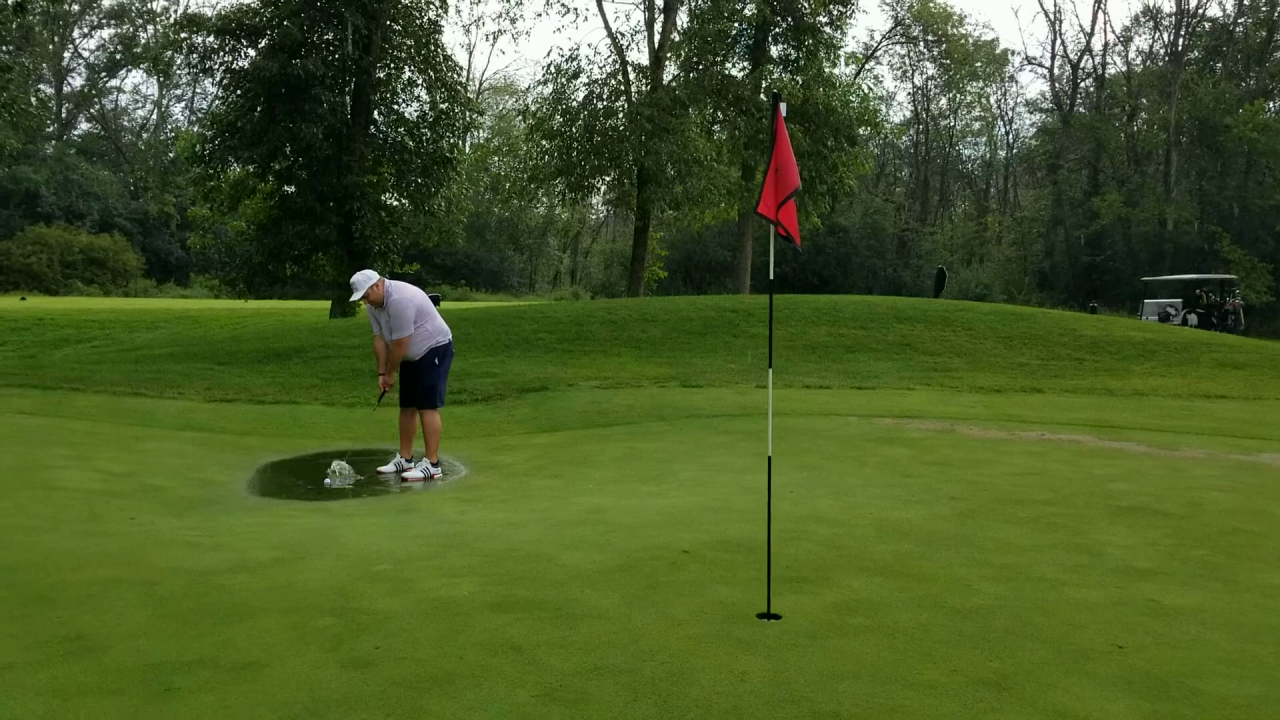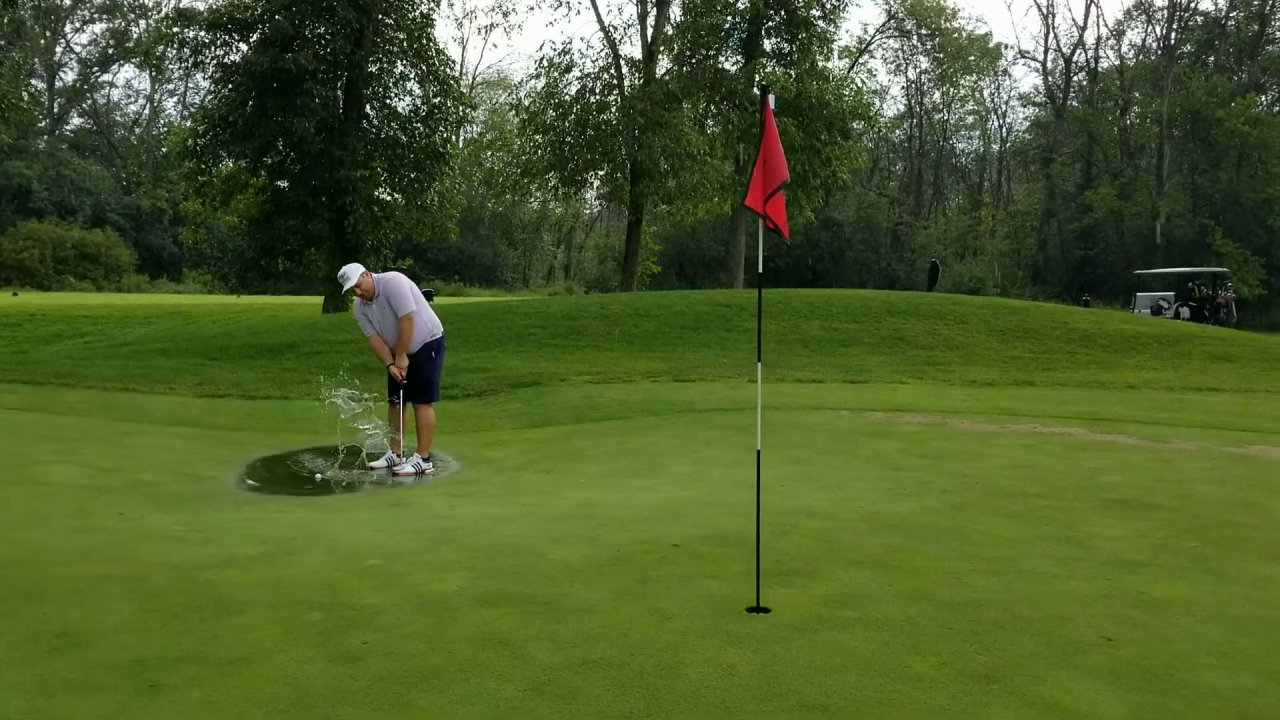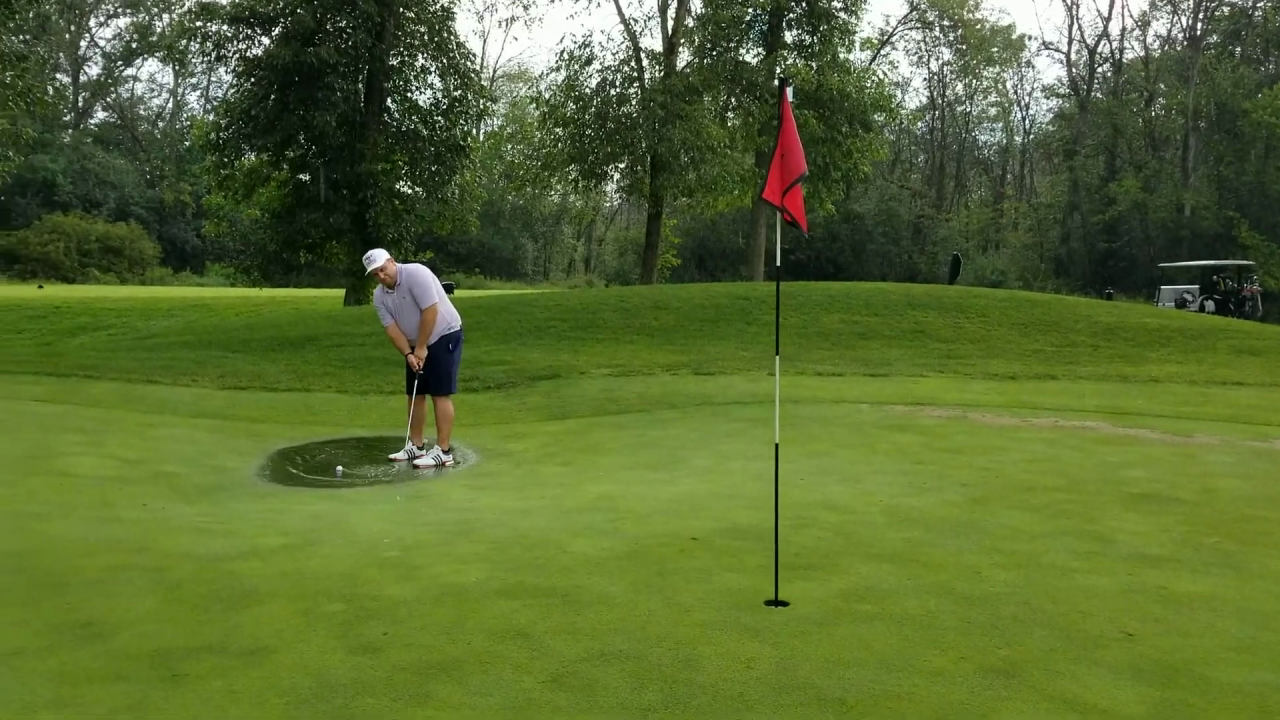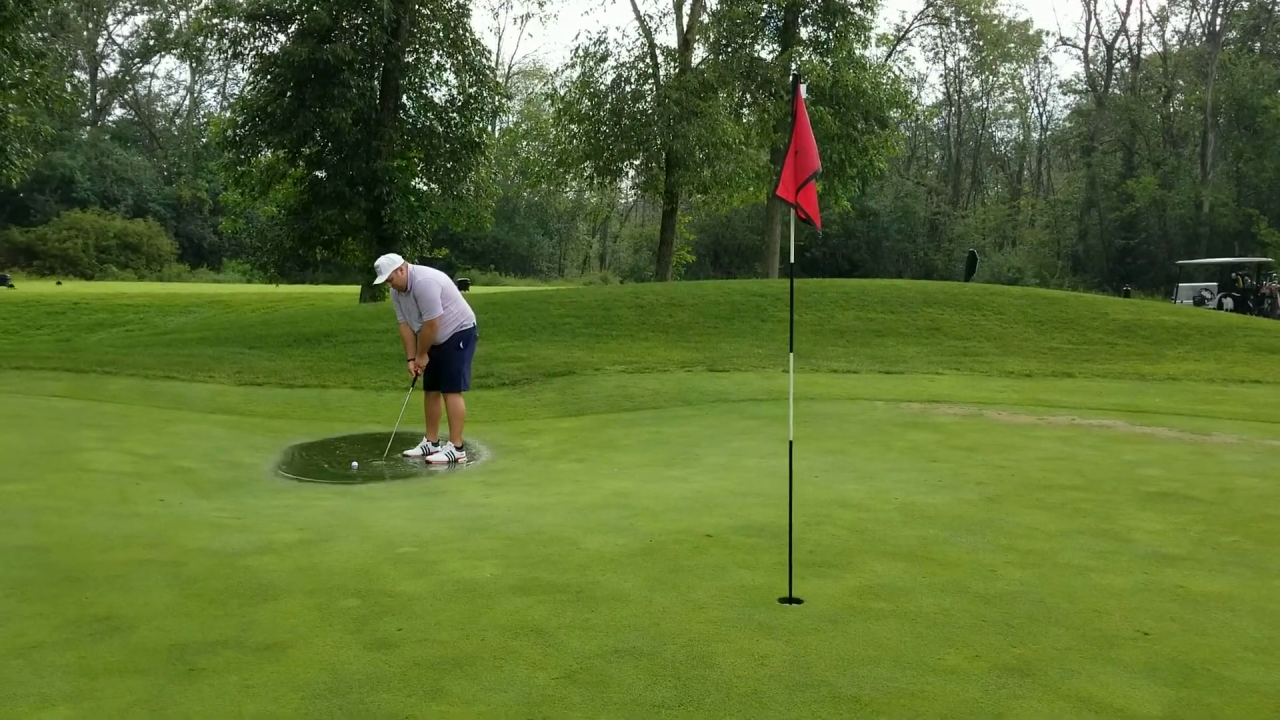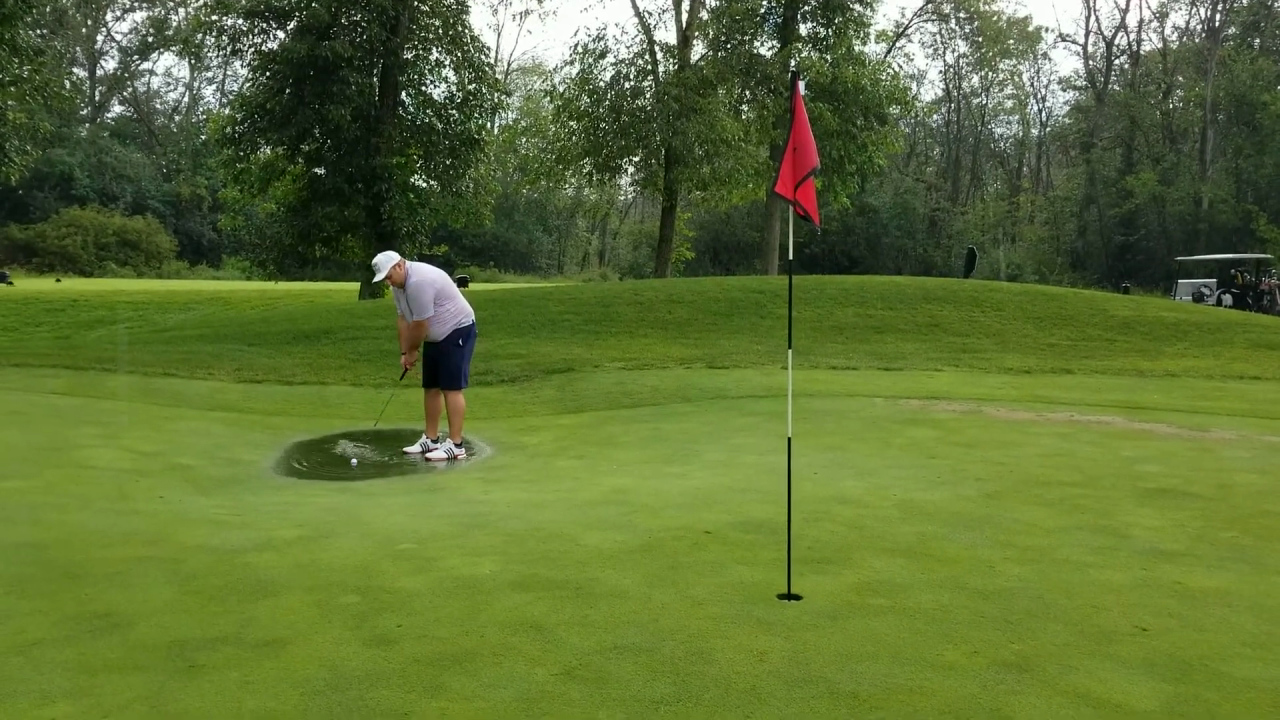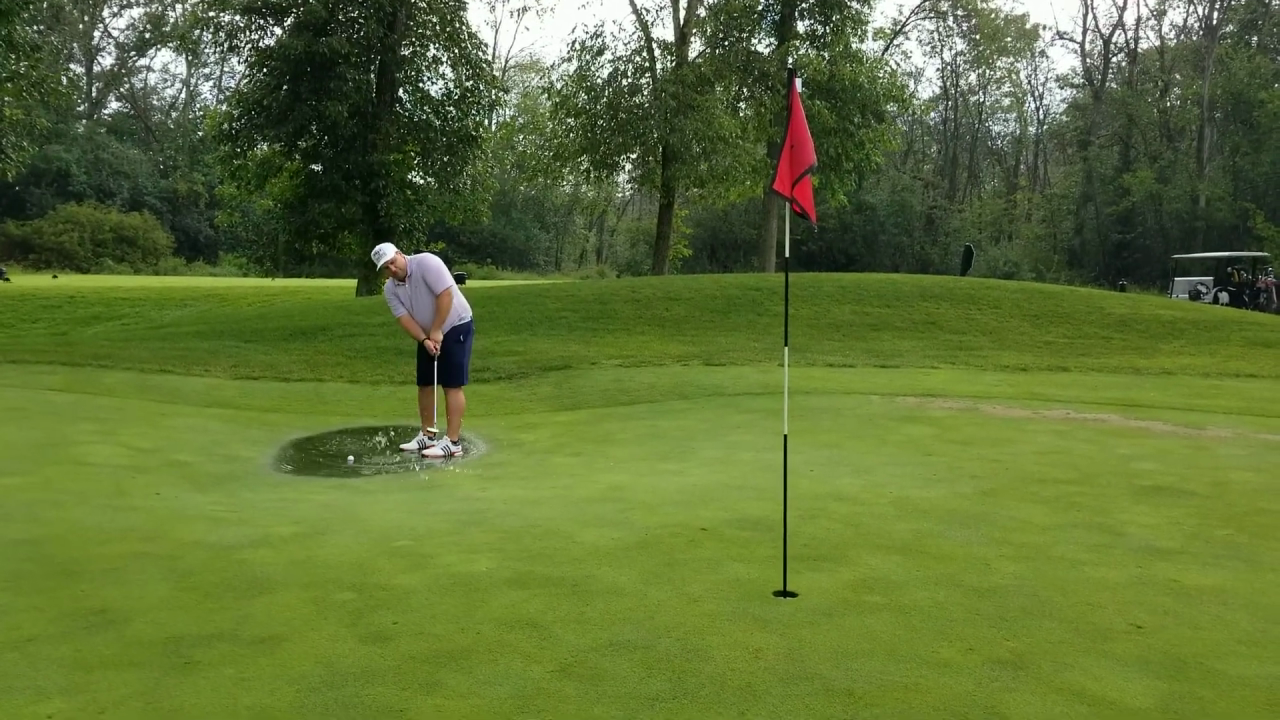
dt=0.7s
person 1, frame 1
left shoulder: (400, 300)
right shoulder: (374, 305)
left elbow: (399, 343)
right elbow: (379, 339)
left wrist: (391, 373)
right wrist: (382, 372)
left hip: (434, 350)
right hip: (412, 356)
left knee: (427, 406)
right knee: (407, 407)
left ankle: (431, 464)
right ankle: (404, 459)
person 1, frame 2
left shoulder: (392, 282)
right shoulder: (360, 305)
left elbow: (407, 320)
right elbow: (374, 338)
left wrist: (401, 357)
right wrist: (390, 364)
left hip: (427, 345)
right hip: (401, 353)
left knee: (422, 402)
right knee: (396, 402)
left ankle: (423, 459)
right ankle: (396, 454)
person 1, frame 3
left shoulder: (416, 274)
right shoulder: (379, 295)
left elbow: (430, 311)
right elbow: (392, 328)
left wrist: (421, 347)
right wrist: (409, 354)
left hip: (444, 337)
right hip: (417, 345)
left knee: (440, 394)
right knee: (415, 393)
left ankle: (443, 451)
right ankle: (416, 446)
person 1, frame 4
left shoulder: (425, 282)
right shoulder: (397, 291)
left elbow: (431, 324)
right elbow: (405, 325)
left wrist: (422, 355)
right wrist: (411, 358)
left hip: (459, 334)
right hip: (436, 340)
left knee: (451, 391)
right knee: (431, 390)
left ankle: (456, 448)
right ankle: (431, 443)
person 1, frame 5
left shoulder: (419, 281)
right shoulder: (399, 286)
left elbow: (421, 324)
right elbow: (403, 319)
left wrist: (413, 350)
right wrist: (405, 352)
left hip: (458, 332)
right hip: (434, 338)
left knee: (451, 388)
right knee: (431, 388)
left ankle: (455, 445)
right ankle: (431, 440)
person 1, frame 6
left shoulder: (426, 263)
right shoulder: (390, 289)
left elbow: (446, 295)
right elbow: (404, 318)
left wrist: (437, 331)
right wrist: (424, 339)
left hip: (455, 328)
right hip: (428, 336)
left knee: (452, 385)
right knee: (425, 385)
left ankle: (452, 442)
right ankle: (427, 436)
